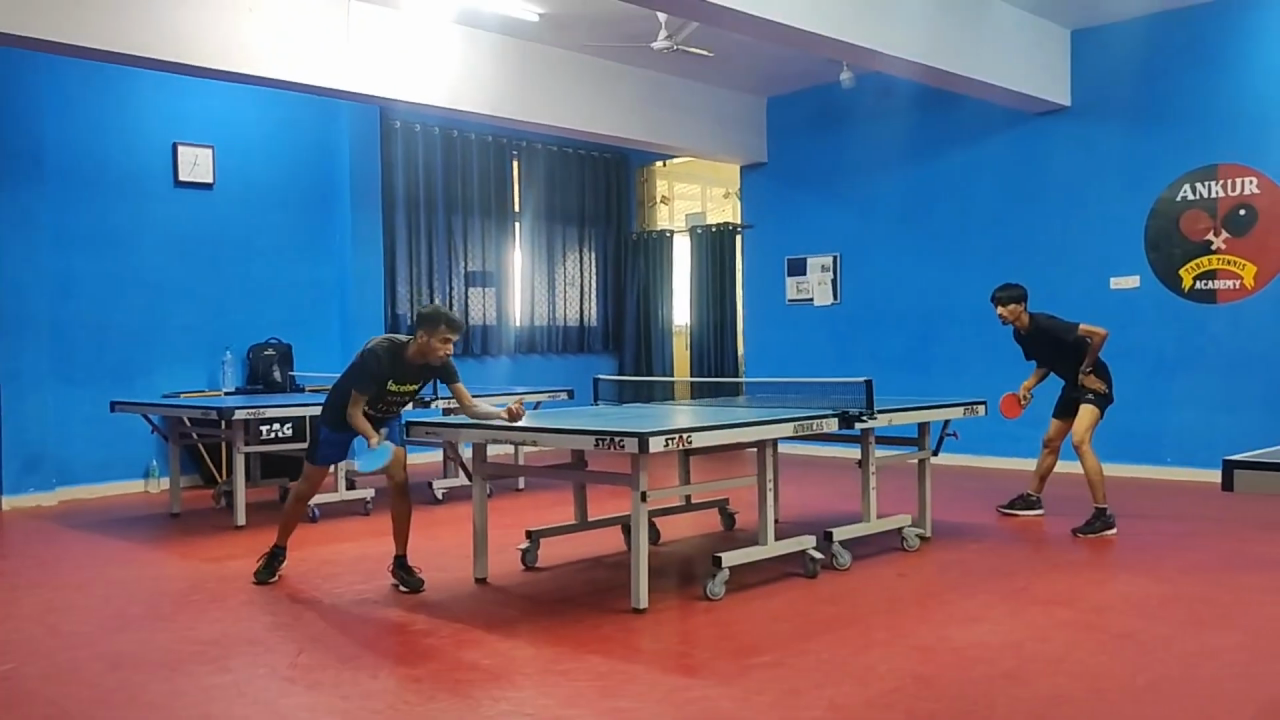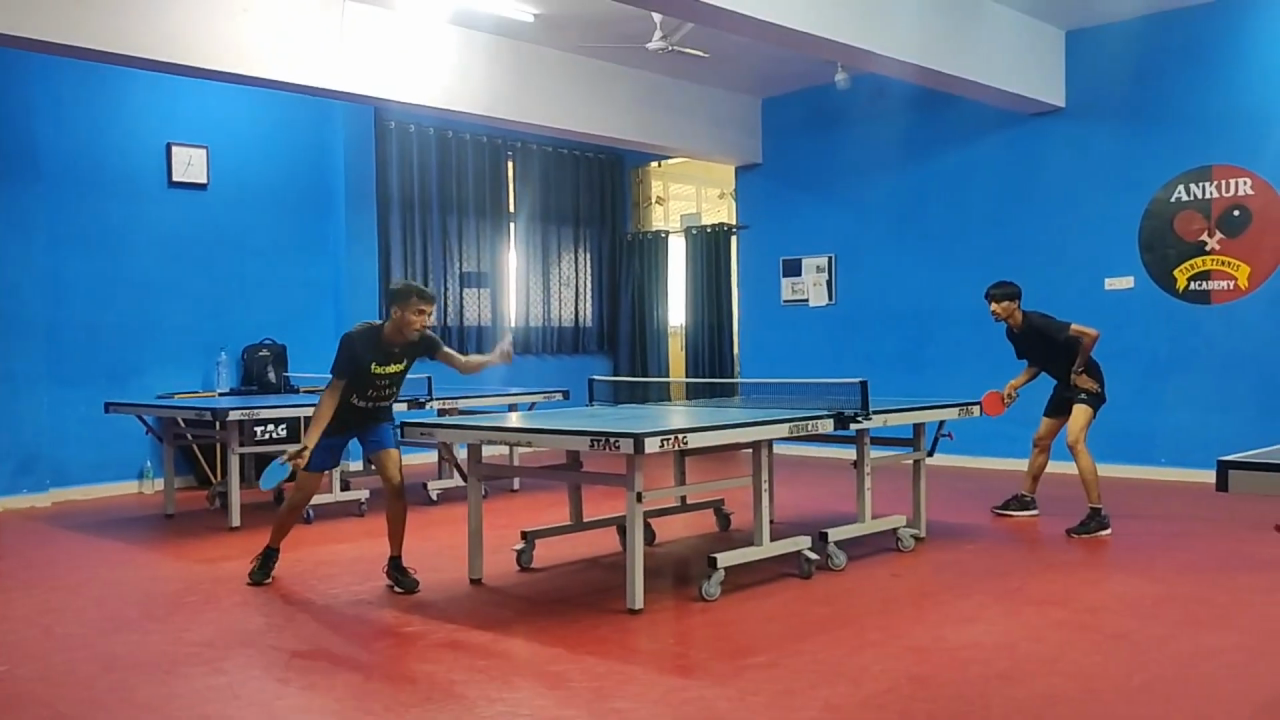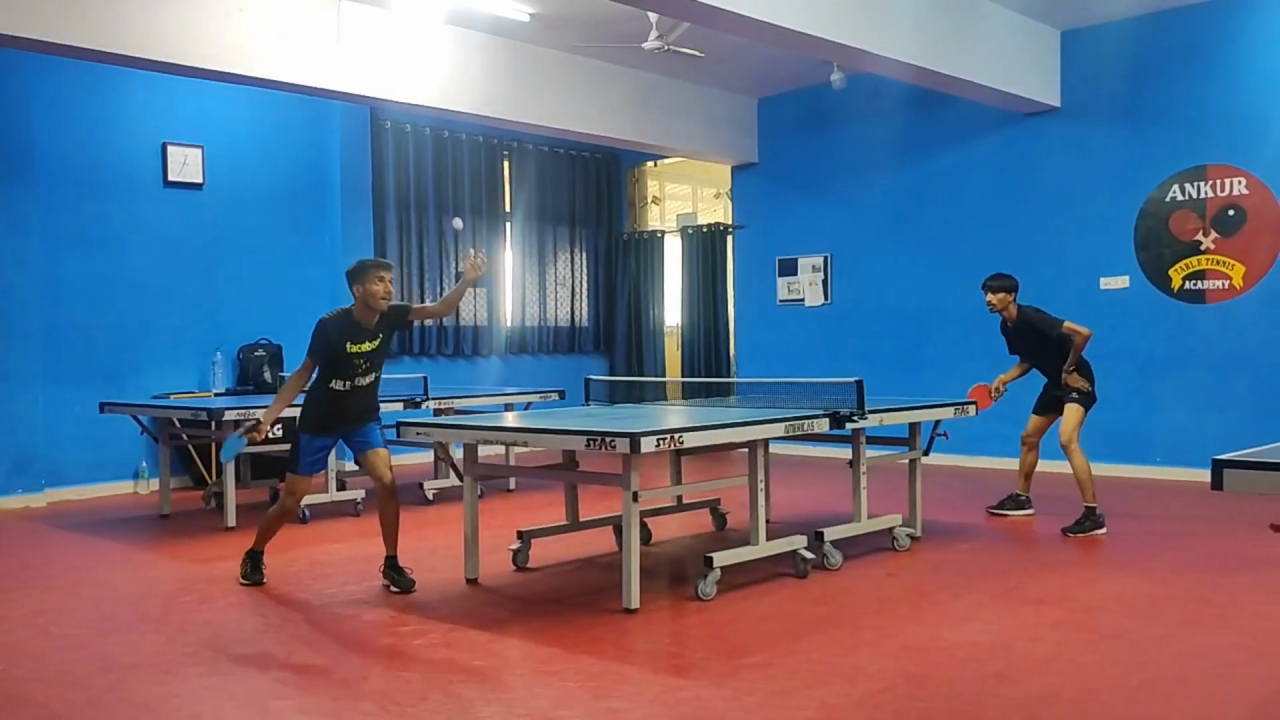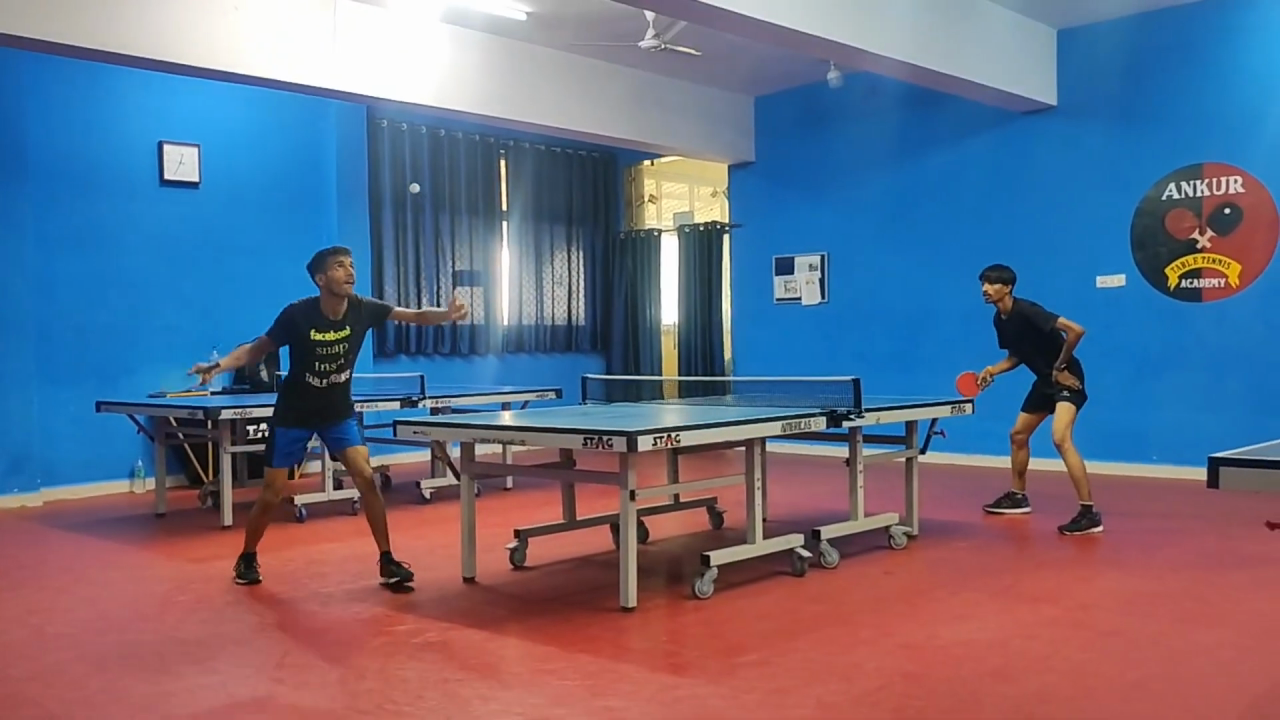
dt=0.2s
person 1, frame 1
left shoulder: (438, 362)
right shoulder: (379, 354)
left elbow: (468, 405)
right elbow: (355, 410)
left wrist: (503, 413)
right wrist: (372, 438)
left hip: (385, 417)
right hip: (344, 415)
left knee: (400, 481)
right knee: (306, 486)
left ankle: (400, 564)
right ankle: (277, 553)
person 1, frame 2
left shoulder: (419, 340)
right shoulder: (356, 340)
left elbow: (462, 364)
right elbow: (332, 393)
left wrist: (493, 359)
right wrist: (308, 440)
left hip: (377, 418)
right hip: (338, 418)
left knee: (395, 482)
right knee: (301, 494)
left ankle: (395, 565)
right ankle: (269, 553)
person 1, frame 3
left shoulder: (391, 315)
right shoulder: (331, 326)
left elbow: (440, 308)
right elbow: (302, 376)
left wrist: (466, 283)
right wrist: (268, 417)
left hip: (363, 417)
right hip: (319, 420)
left knee: (386, 483)
right knee: (291, 499)
left ankle: (391, 565)
right ankle: (254, 555)
person 1, frame 4
left shoulder: (362, 309)
right shoulder: (297, 314)
left elbow: (414, 316)
right elbow: (258, 348)
left wrist: (443, 315)
right wrist: (220, 364)
left hip: (339, 413)
right hip: (293, 415)
left knee: (366, 478)
right knee: (273, 493)
left ankle: (387, 561)
right ankle: (247, 557)
person 2, frame 1
left shoulder: (1045, 324)
right shoulder: (1020, 334)
left elbow: (1100, 333)
left wrist: (1086, 370)
right wrist: (1028, 385)
left hip: (1093, 381)
right hip: (1073, 385)
left knee: (1080, 440)
right knee: (1050, 441)
left ankle: (1103, 515)
right ankle: (1032, 498)
person 2, frame 2
left shoulder: (1037, 322)
right shoulder: (1012, 332)
left elbow: (1091, 334)
left wrist: (1078, 370)
right wrist: (1015, 384)
left hip: (1085, 381)
right hip: (1064, 384)
left knee: (1074, 440)
right knee: (1040, 440)
left ankle: (1098, 515)
right ankle: (1027, 499)
person 2, frame 3
left shoulder: (1031, 317)
right shoulder: (1006, 326)
left elbow: (1083, 333)
left wrist: (1069, 368)
right wrist: (1004, 379)
left hip: (1076, 380)
right hip: (1054, 383)
left knee: (1067, 440)
right knee: (1029, 438)
left ankle: (1093, 515)
right ankle: (1021, 498)
person 2, frame 4
left shoulder: (1026, 310)
right shoulder: (999, 319)
left elbow: (1076, 330)
right elbow: (1015, 356)
left wrist: (1060, 366)
right wrist: (992, 371)
left hip: (1065, 378)
right hip: (1043, 381)
left knee: (1060, 438)
right knee: (1018, 434)
left ankle: (1089, 513)
right ankle: (1018, 496)
